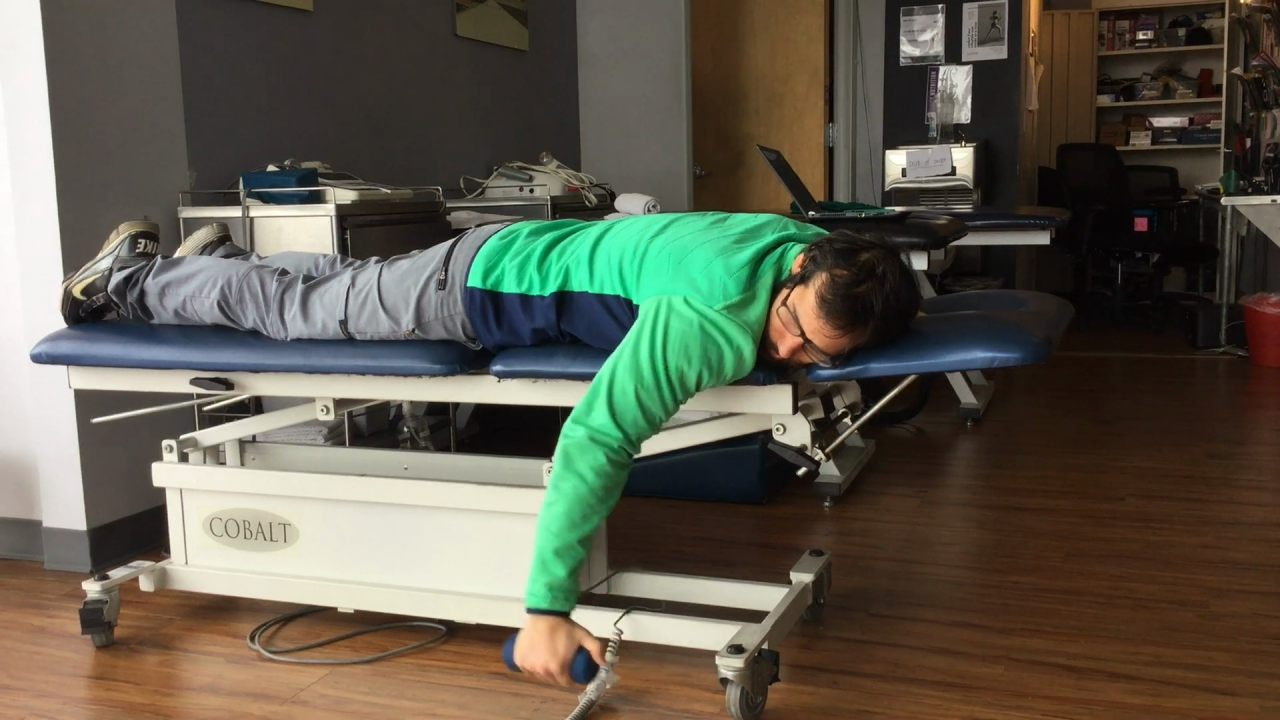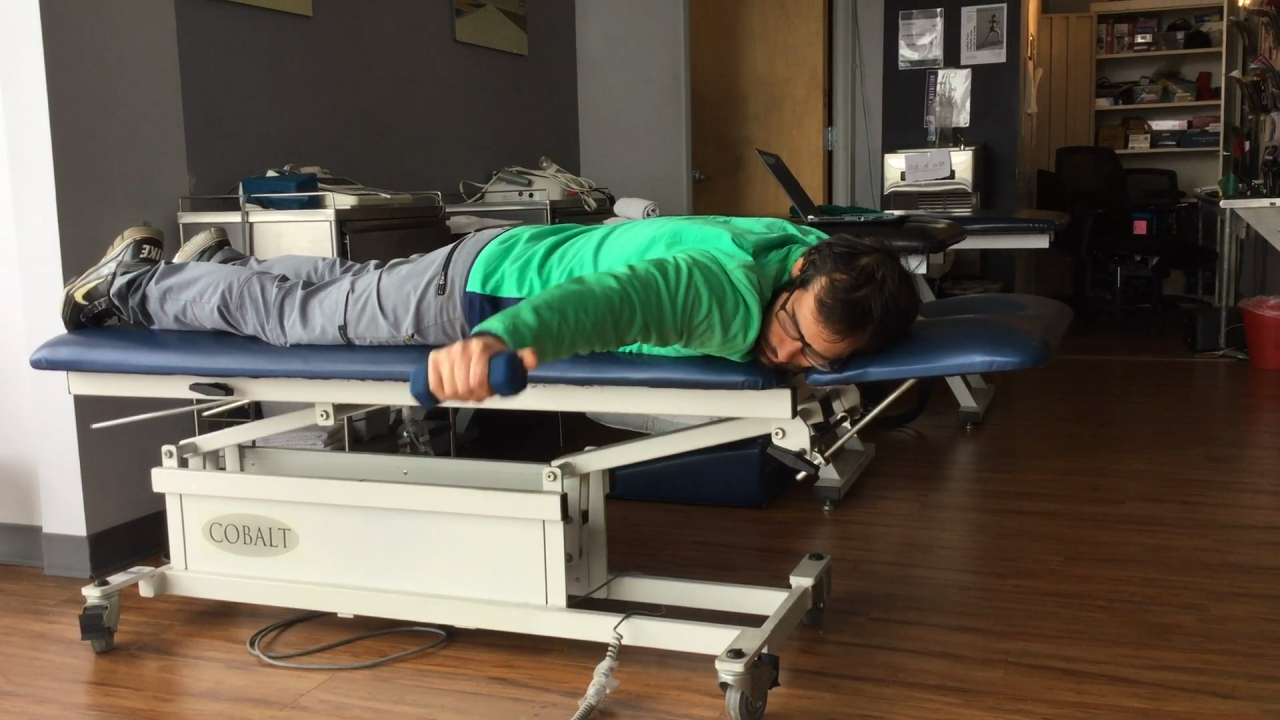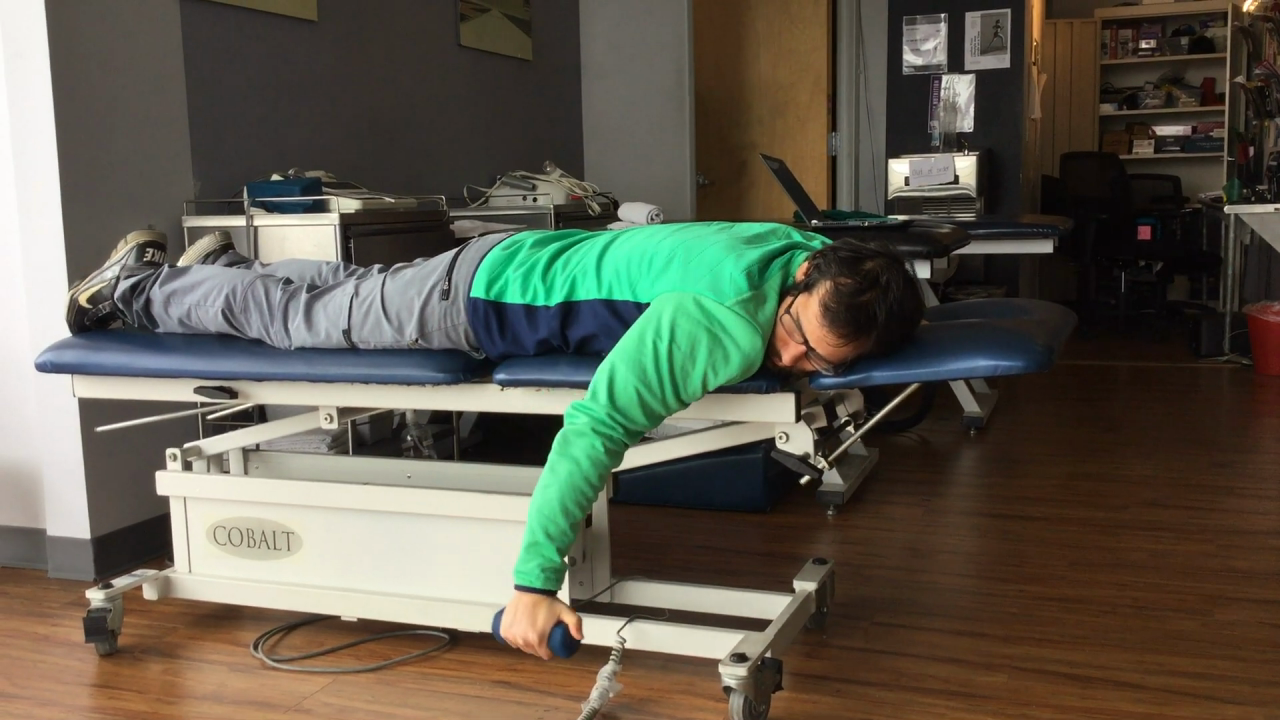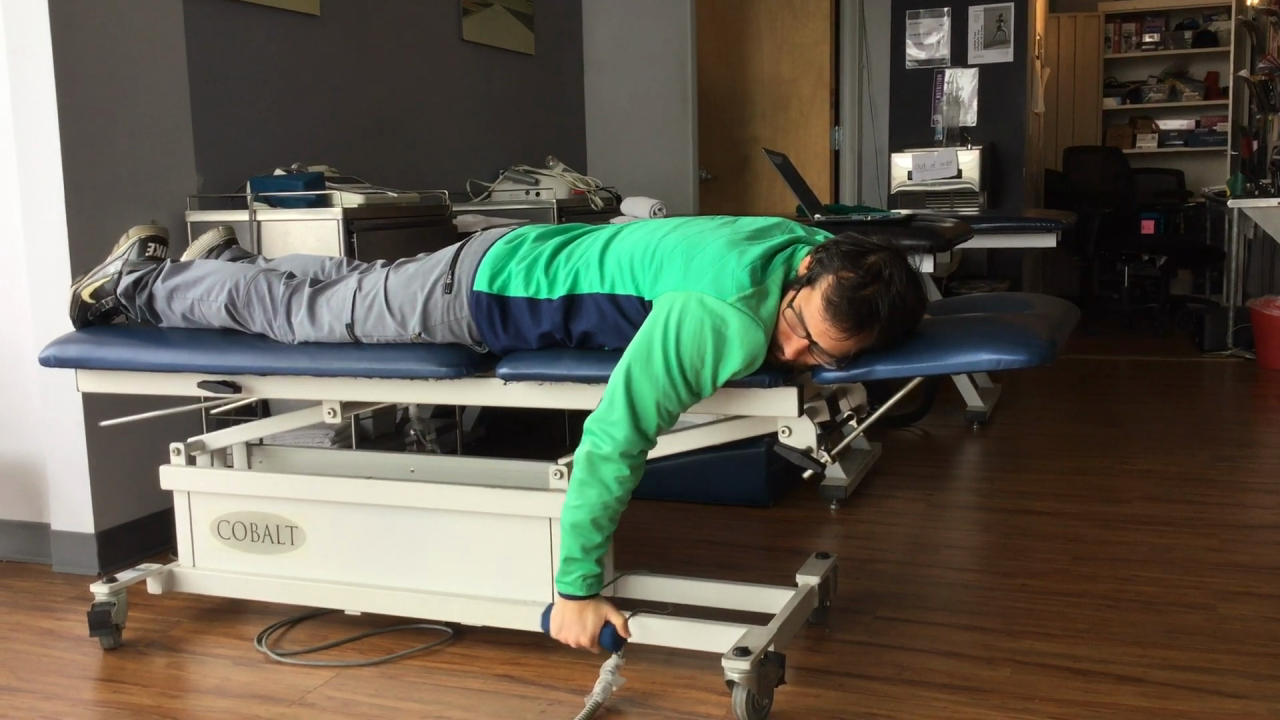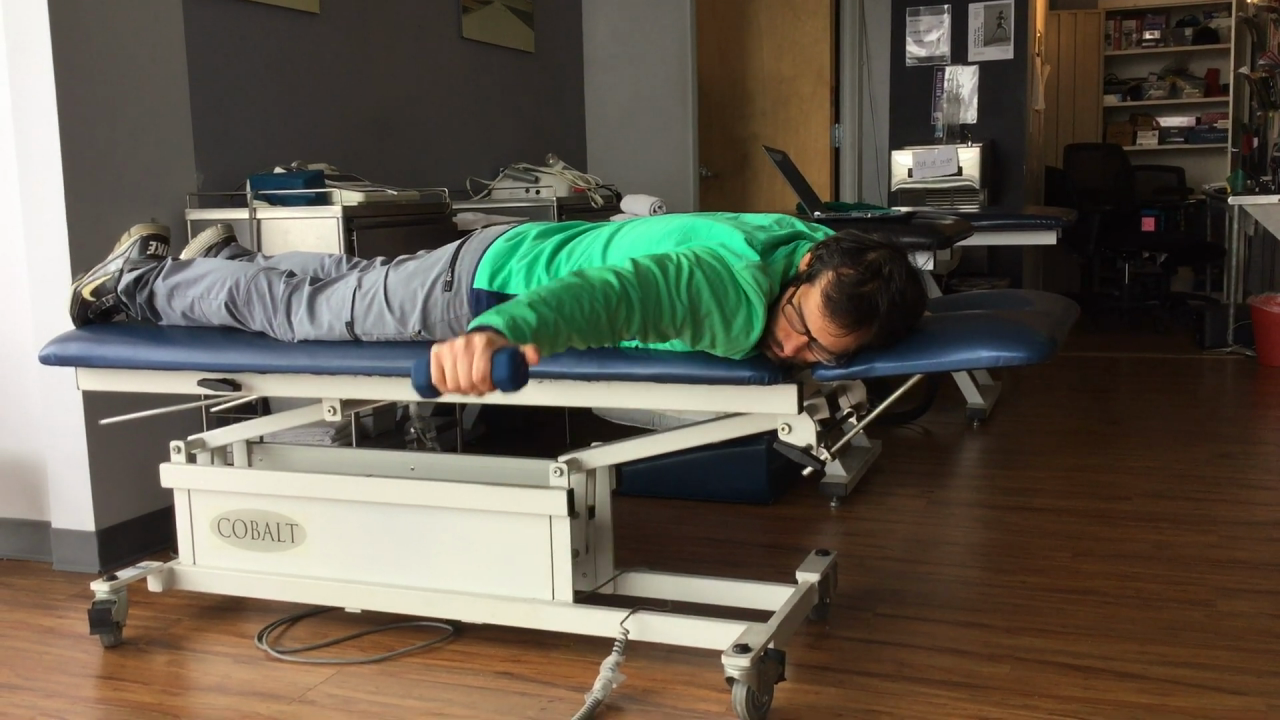
dt=1s
person 1, frame 1
left shoulder: (812, 235)
right shoulder: (715, 320)
right elbow: (598, 431)
right wrist: (549, 601)
left hip: (532, 252)
right hip: (494, 287)
left knee: (346, 279)
right knee: (291, 309)
left ankle: (220, 255)
right ankle: (131, 277)
person 1, frame 2
left shoulder: (806, 244)
right shoulder: (726, 293)
right elbow: (601, 301)
left wrist: (831, 355)
right wrist: (492, 339)
left hip: (525, 259)
right hip: (488, 294)
left knee: (322, 292)
right knee: (288, 315)
left ankle: (219, 258)
right ankle: (135, 286)
person 1, frame 3
left shoulder: (815, 248)
right shoulder: (720, 322)
right elbow: (592, 427)
left wrist: (852, 349)
right wrist: (534, 582)
left hip: (532, 256)
right hip: (488, 300)
left knee: (352, 287)
right knee: (291, 316)
left ankle: (224, 263)
right ankle: (137, 286)
person 1, frame 4
left shoulder: (821, 245)
right shoulder: (725, 316)
right elbow: (612, 436)
left wrist: (842, 354)
right wrist: (576, 588)
left hip: (535, 253)
right hip: (491, 292)
left knee: (355, 282)
right knee: (296, 311)
left ankle: (227, 256)
right ankle: (140, 281)
person 1, frame 5
left shoulder: (810, 239)
right shoulder: (732, 293)
right elbow: (602, 296)
left wrist: (835, 351)
right wrist: (492, 334)
left hip: (532, 250)
right hip: (491, 289)
left knee: (330, 291)
right knee: (294, 310)
left ankle: (224, 254)
right ankle: (145, 282)
